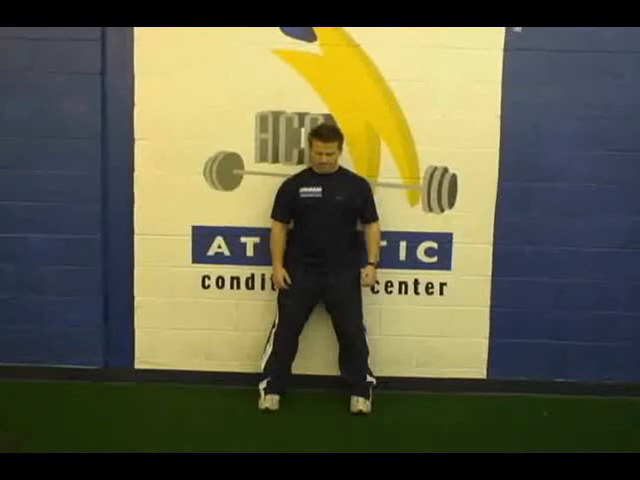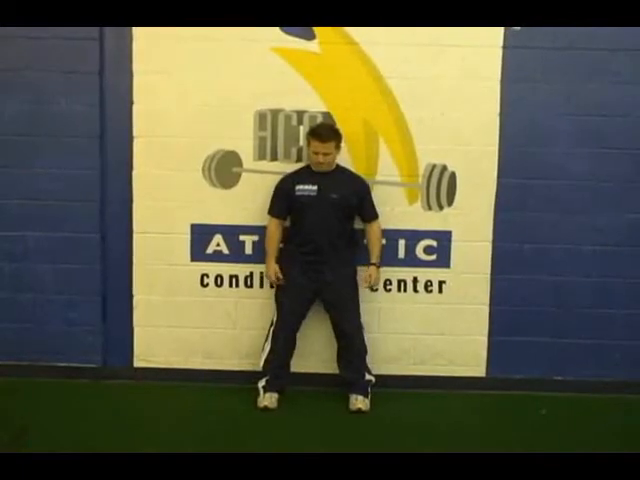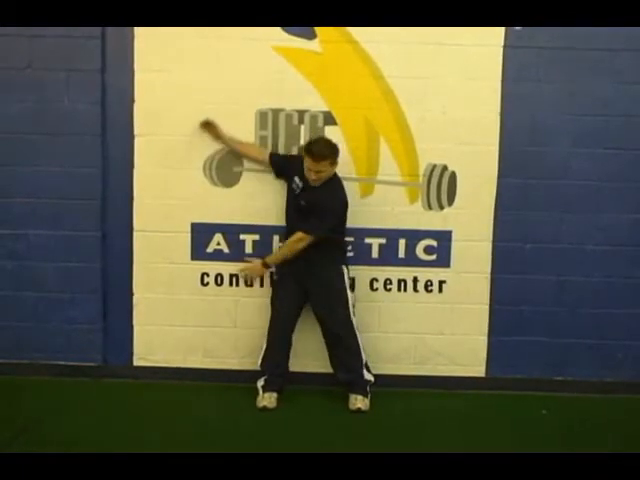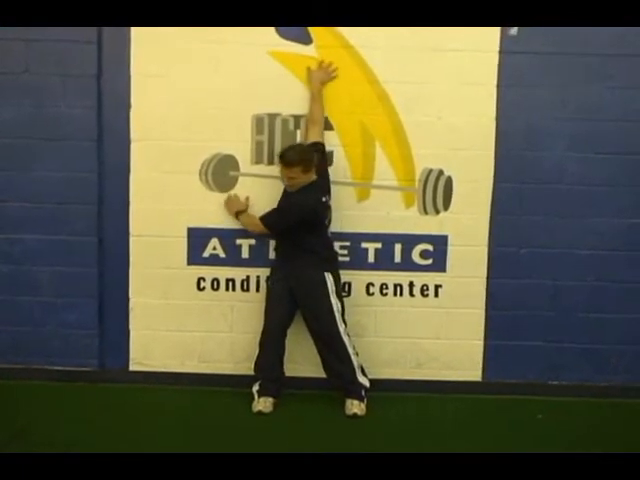
dt=1s
person 1, frame 1
left shoulder: (357, 186)
right shoulder: (293, 185)
left elbow: (371, 226)
right elbow: (279, 227)
left wrist: (371, 263)
right wrist: (278, 265)
left hip: (344, 273)
right hip: (300, 272)
left knee: (352, 333)
right knee: (285, 329)
left ankle: (360, 390)
right ankle: (271, 388)
person 1, frame 2
left shoulder: (354, 184)
right shoulder: (291, 182)
left elbow: (372, 224)
right elbow: (275, 222)
left wrist: (374, 263)
right wrist: (271, 260)
left hip: (340, 271)
right hip: (296, 269)
left knee: (349, 330)
right knee: (283, 327)
left ankle: (359, 389)
right ankle: (270, 386)
person 1, frame 3
left shoulder: (333, 198)
right shoulder: (296, 166)
left elbow: (301, 239)
right elbow: (260, 154)
left wrist: (264, 264)
right wrist: (221, 137)
left hip: (327, 267)
right hip: (292, 263)
left knee: (339, 328)
right knee: (279, 325)
left ankle: (359, 387)
right ankle: (270, 386)
person 1, frame 4
left shoulder: (300, 203)
right shoulder: (317, 168)
left elbow: (259, 226)
right elbow: (315, 126)
left wrist: (238, 211)
right wrist: (315, 88)
left hip: (316, 273)
right hip: (285, 268)
left knee: (331, 332)
right knee: (272, 329)
left ankle: (355, 391)
right ankle: (266, 390)
